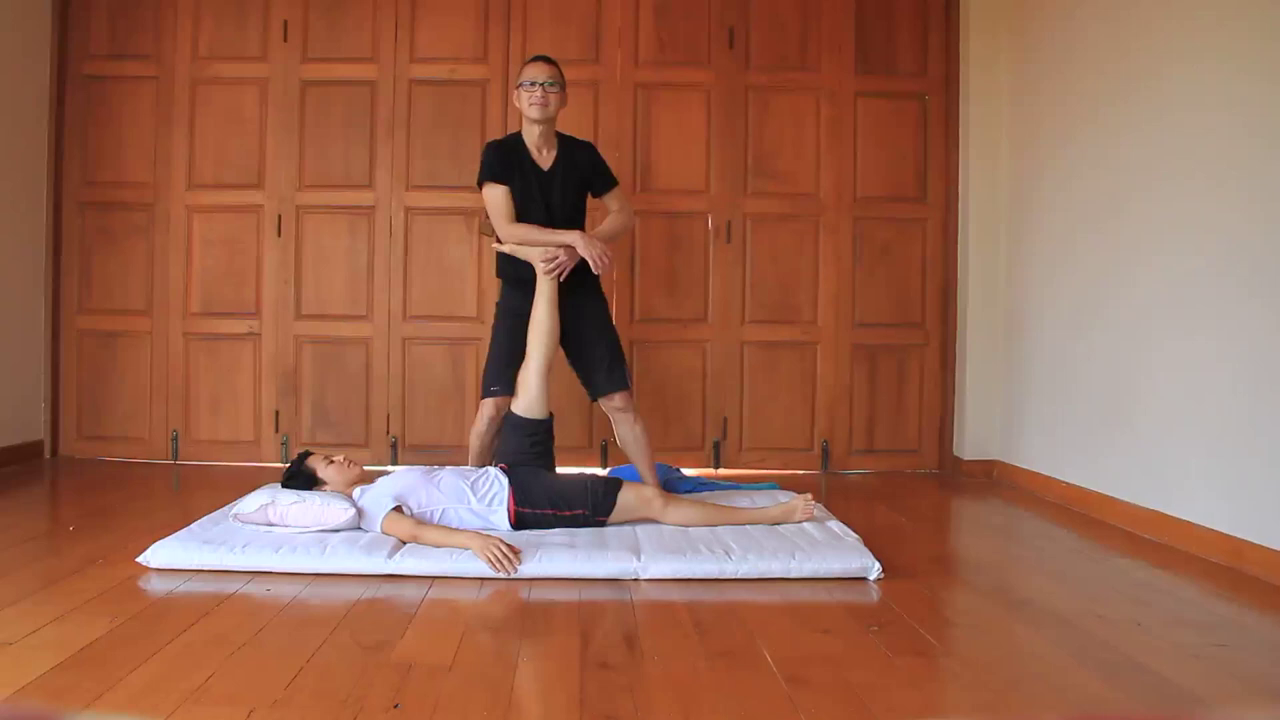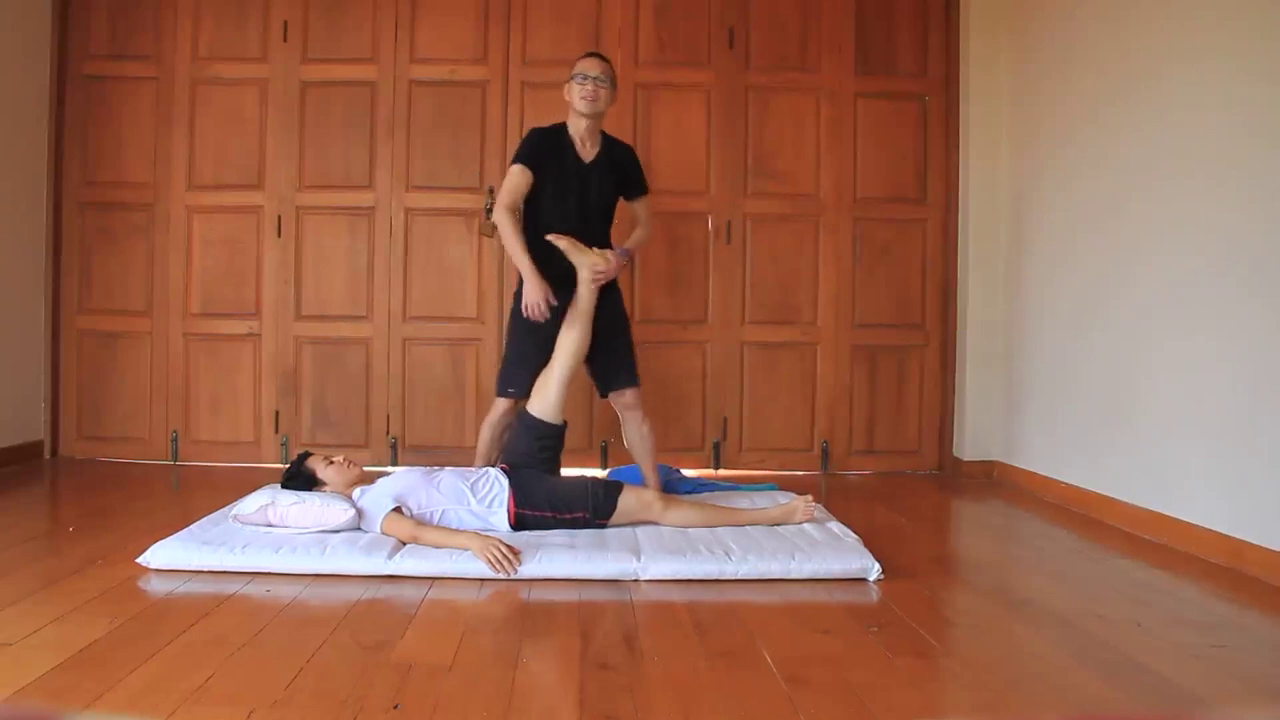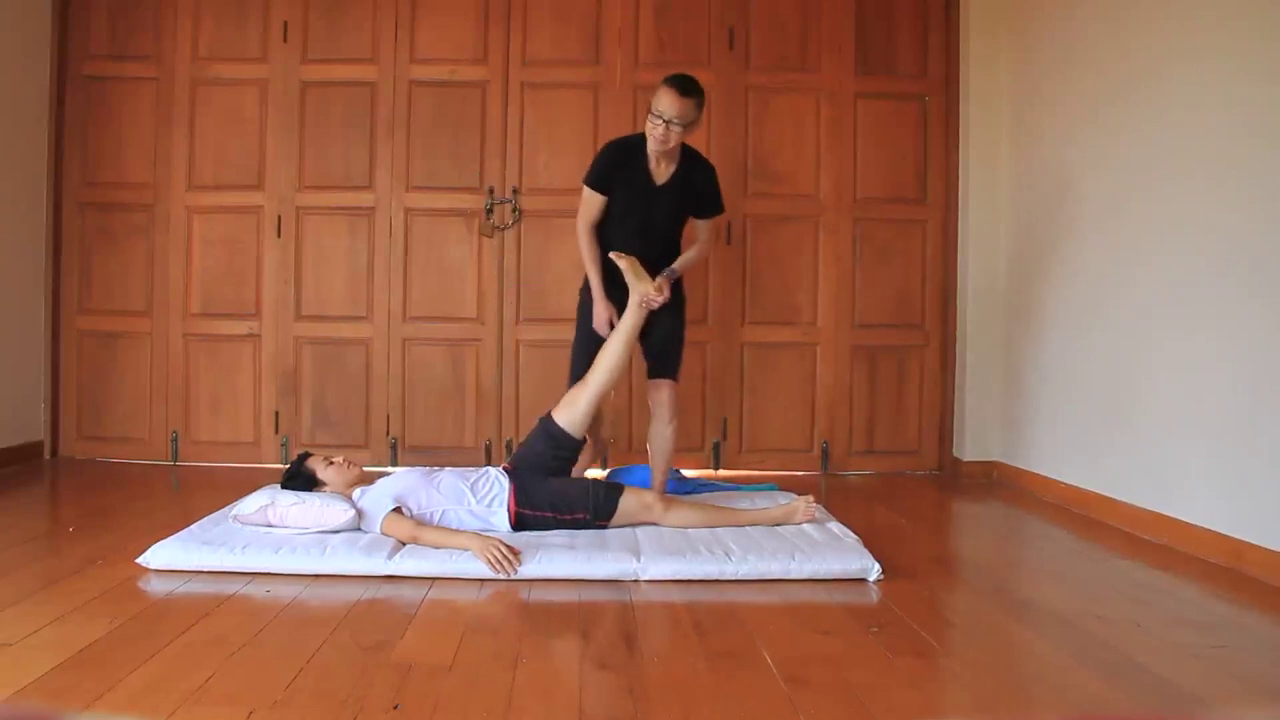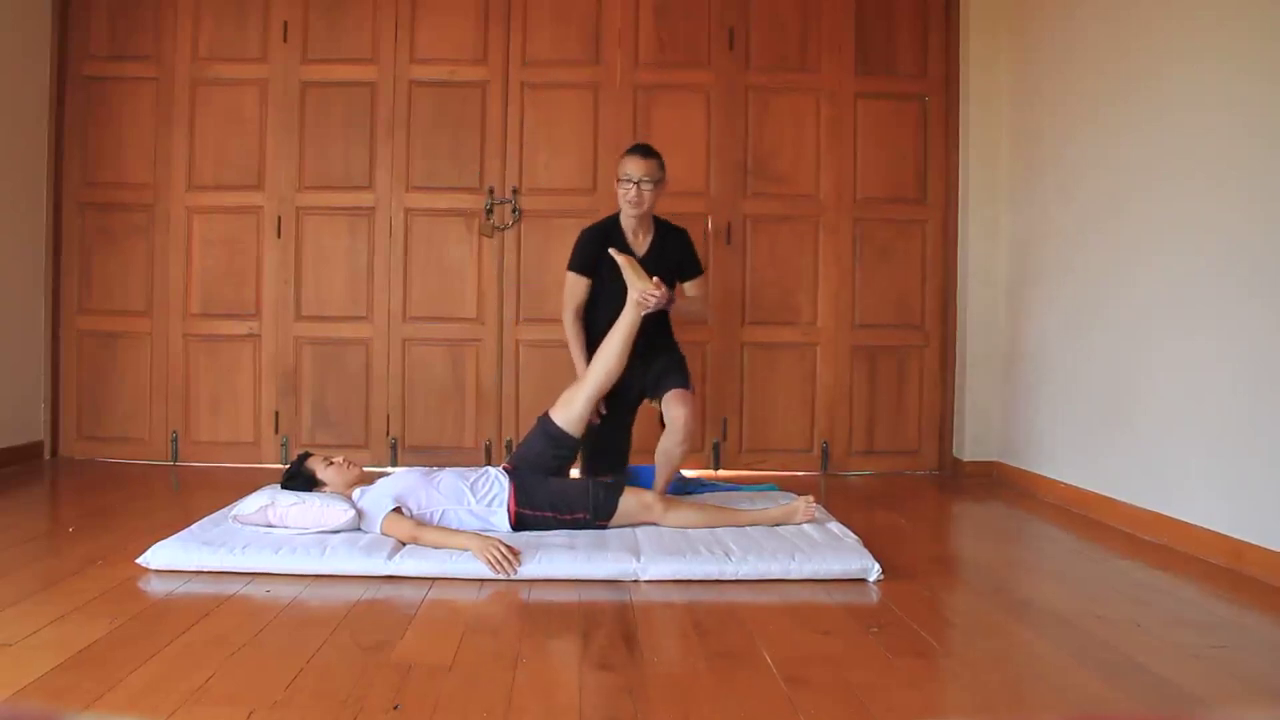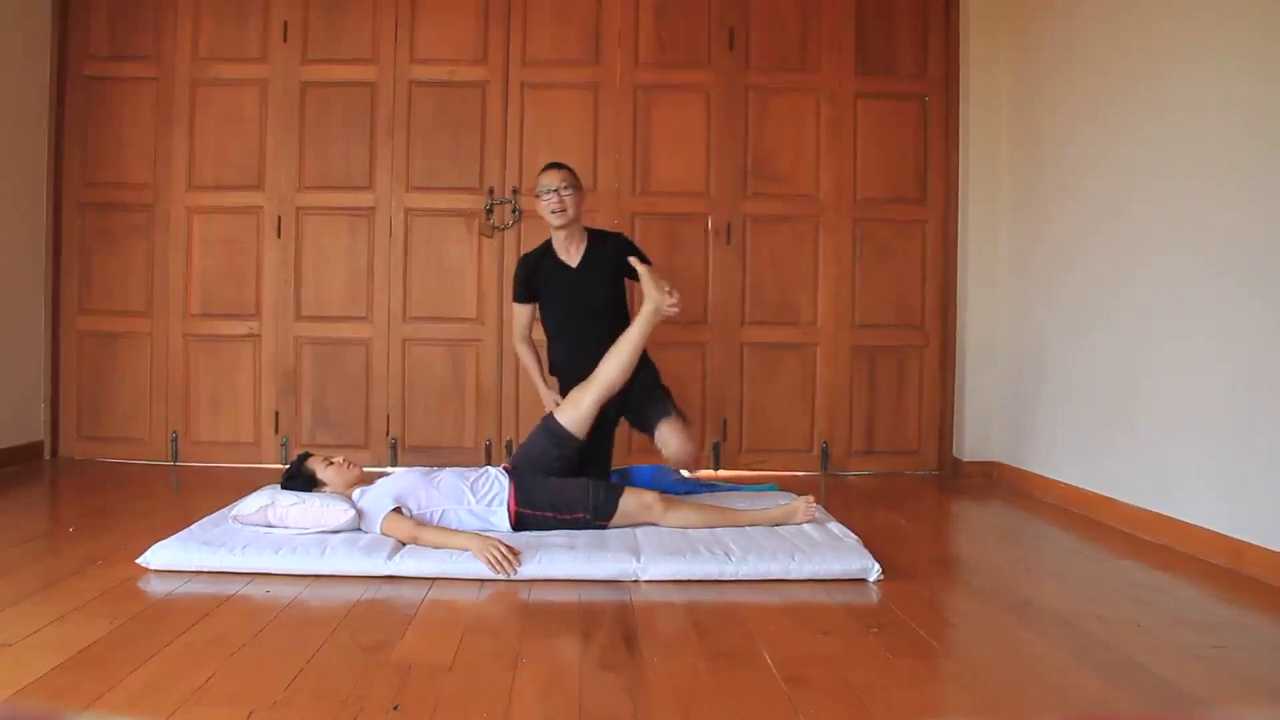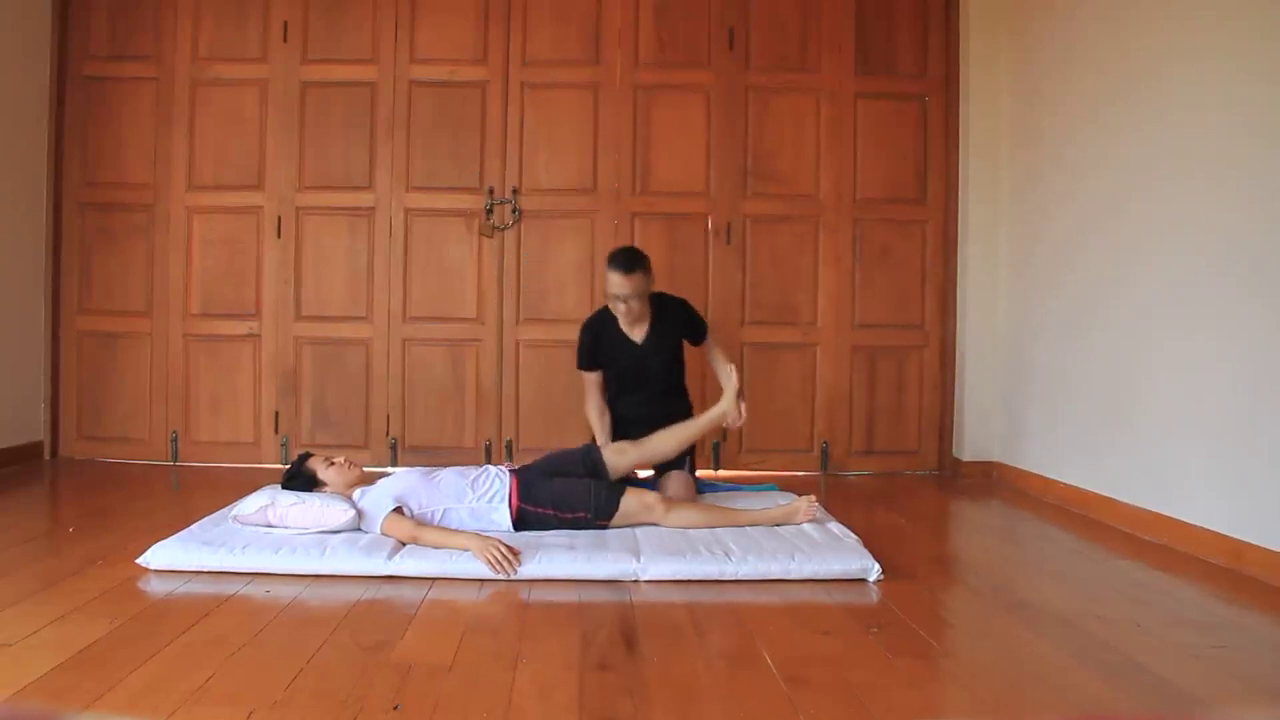
dt=0.7s
person 1, frame 1
left shoulder: (385, 482)
right shoulder: (370, 506)
right elbow: (414, 530)
right wrist: (473, 539)
left hip: (510, 477)
right hip: (518, 505)
left knee: (532, 375)
right knee: (651, 501)
right ankle: (771, 514)
person 1, frame 2
left shoulder: (384, 484)
right shoulder: (369, 506)
right elbow: (414, 532)
right wrist: (473, 538)
left hip: (511, 478)
right hip: (517, 506)
left knee: (555, 377)
right knee: (651, 504)
left ankle: (585, 281)
right ankle: (771, 515)
person 1, frame 3
left shoulder: (386, 483)
right shoulder: (368, 508)
right elbow: (415, 532)
right wrist: (473, 540)
left hip: (513, 477)
right hip: (518, 508)
left knee: (586, 393)
right knee: (653, 505)
left ankle: (637, 303)
right ankle: (773, 515)
person 1, frame 4
left shoulder: (387, 483)
right shoulder: (369, 507)
right elbow: (415, 532)
right wrist: (474, 540)
left hip: (514, 477)
right hip: (518, 508)
left knee: (584, 391)
right knee: (652, 505)
left ankle: (635, 303)
right ankle: (771, 516)
person 1, frame 5
left shoulder: (384, 483)
right shoulder: (370, 509)
right elbow: (414, 533)
right wrist: (473, 540)
left hip: (513, 478)
right hip: (517, 508)
left knee: (590, 393)
right knee: (653, 506)
left ankle: (651, 308)
right ankle: (772, 515)
person 1, frame 6
left shoulder: (381, 483)
right shoulder: (369, 507)
right elbow: (414, 532)
right wrist: (473, 539)
left hip: (515, 479)
right hip: (516, 508)
left knee: (628, 452)
right knee: (652, 505)
left ankle: (720, 410)
right ankle: (774, 517)
person 2, frame 1
left shoulder: (583, 154)
right shoulder: (499, 154)
left elbow: (622, 214)
right elbow: (506, 229)
left wrist: (577, 251)
right wrist: (575, 236)
left hip: (580, 293)
right hip: (521, 294)
left knee: (619, 401)
right knee: (493, 407)
left ankle: (657, 493)
person 2, frame 2
left shoulder: (622, 156)
right shoulder: (540, 142)
left elbow: (644, 222)
right elbow: (504, 211)
left wrist: (623, 256)
right wrist: (531, 275)
left hip: (600, 291)
right hip: (542, 290)
left knee: (629, 400)
right knee: (508, 402)
left ankle: (657, 496)
person 2, frame 3
left shoulder: (700, 173)
right shoulder: (615, 155)
left elbow: (703, 240)
right elbow: (585, 226)
left wrist: (669, 276)
right wrist: (599, 297)
left hip: (662, 291)
right hip: (606, 286)
left knee: (663, 397)
left ankle: (656, 497)
right ankle: (591, 450)
person 2, frame 4
left shoulder: (676, 240)
right shoulder: (594, 239)
left elbow: (700, 306)
right elbow: (571, 313)
left wrist: (668, 301)
right wrist: (585, 380)
left hip: (659, 354)
left knee: (682, 415)
right knee: (598, 475)
person 2, frame 5
left shoulder: (614, 246)
right shoulder: (532, 266)
right elbow: (521, 336)
right wrist: (544, 390)
left hip: (631, 372)
right hip: (578, 387)
left knee: (680, 450)
person 2, frame 6
left shoulder: (676, 312)
right shoulder: (594, 330)
left elbow: (710, 348)
right elbow: (594, 396)
left hip: (672, 418)
right hip: (621, 422)
left knee: (678, 496)
left ankle: (658, 482)
